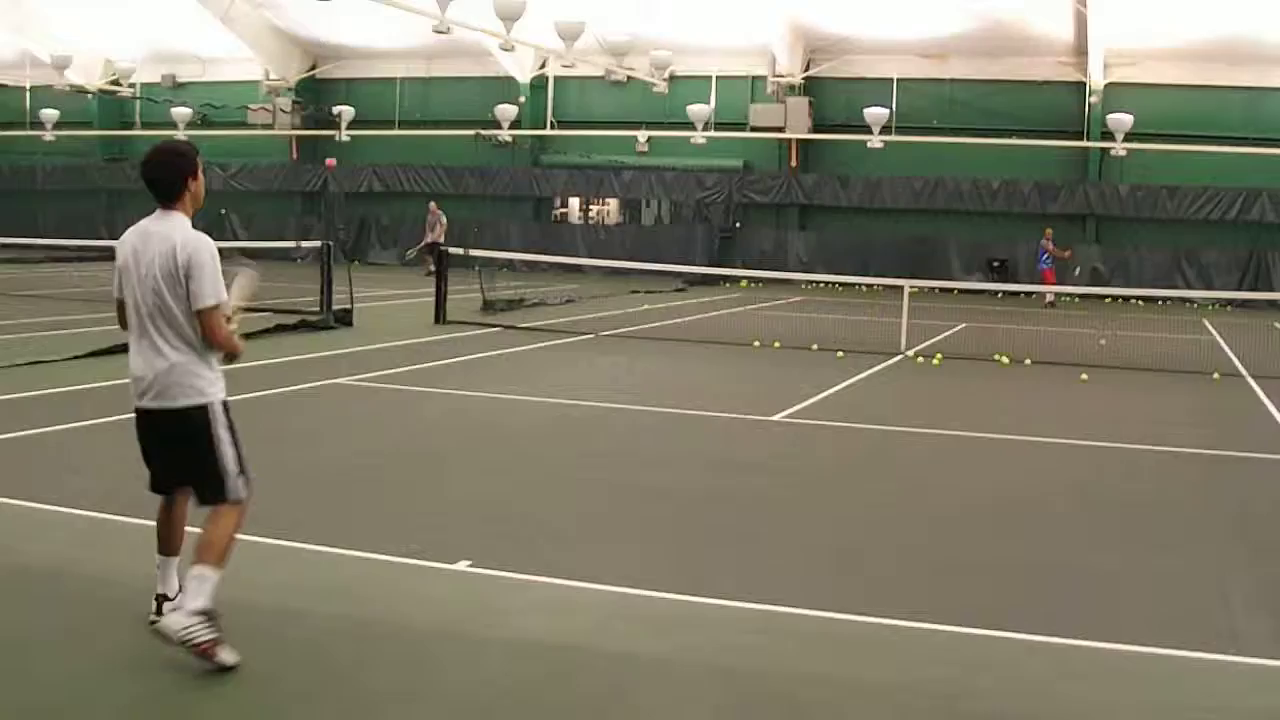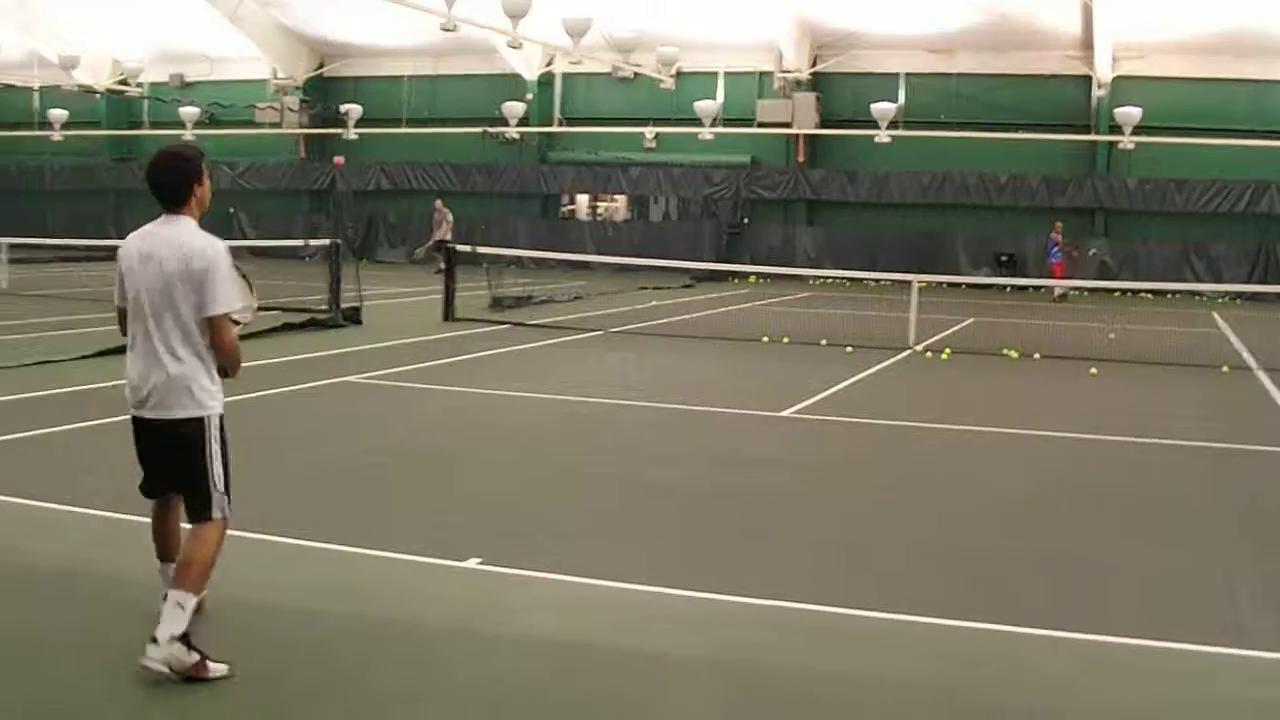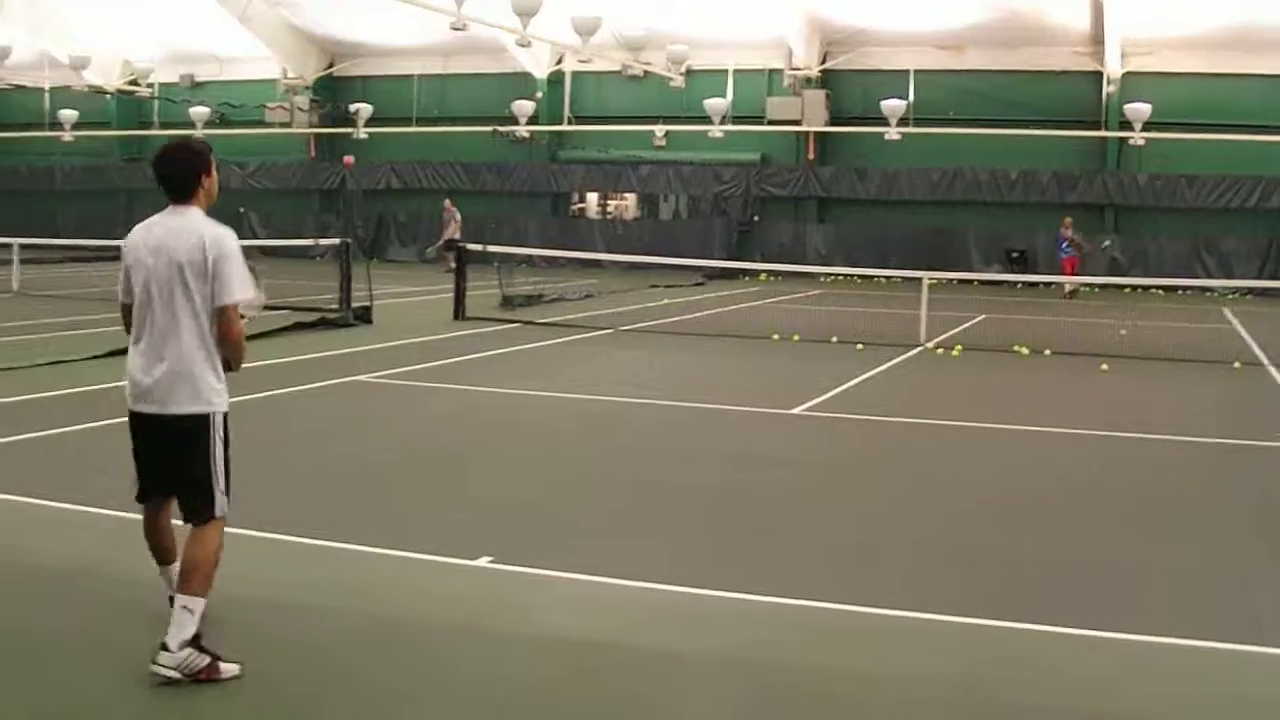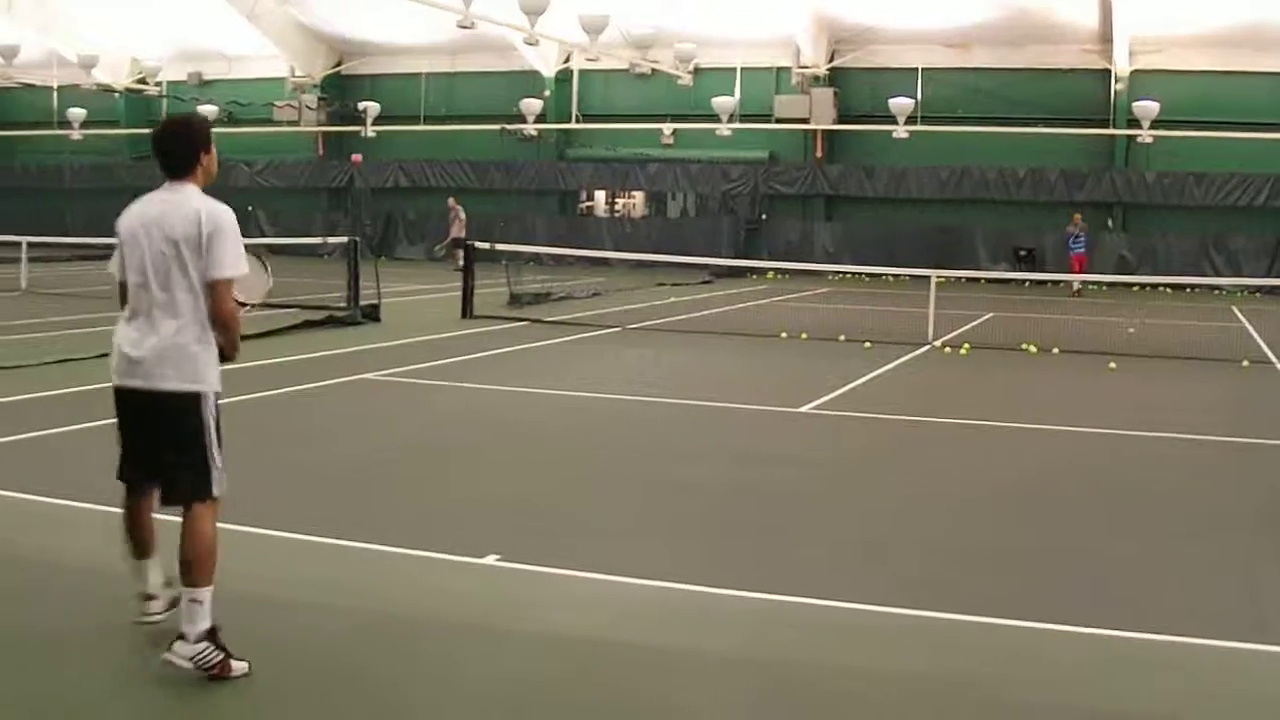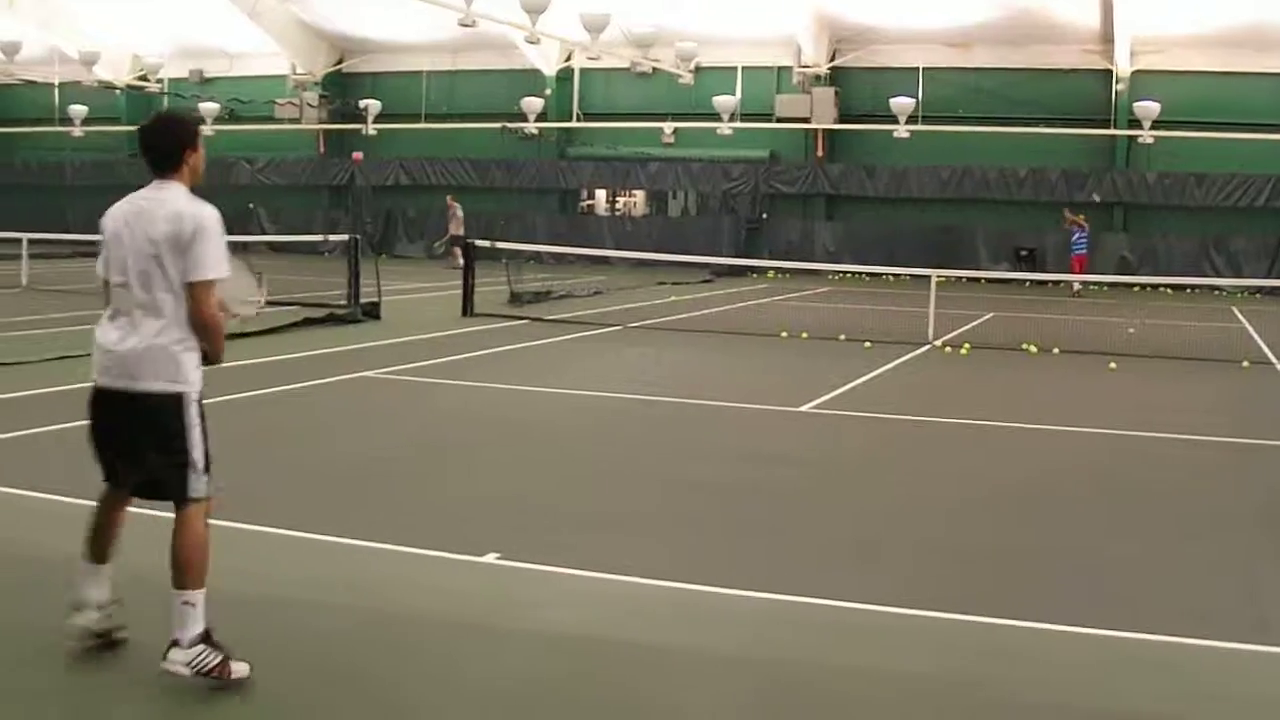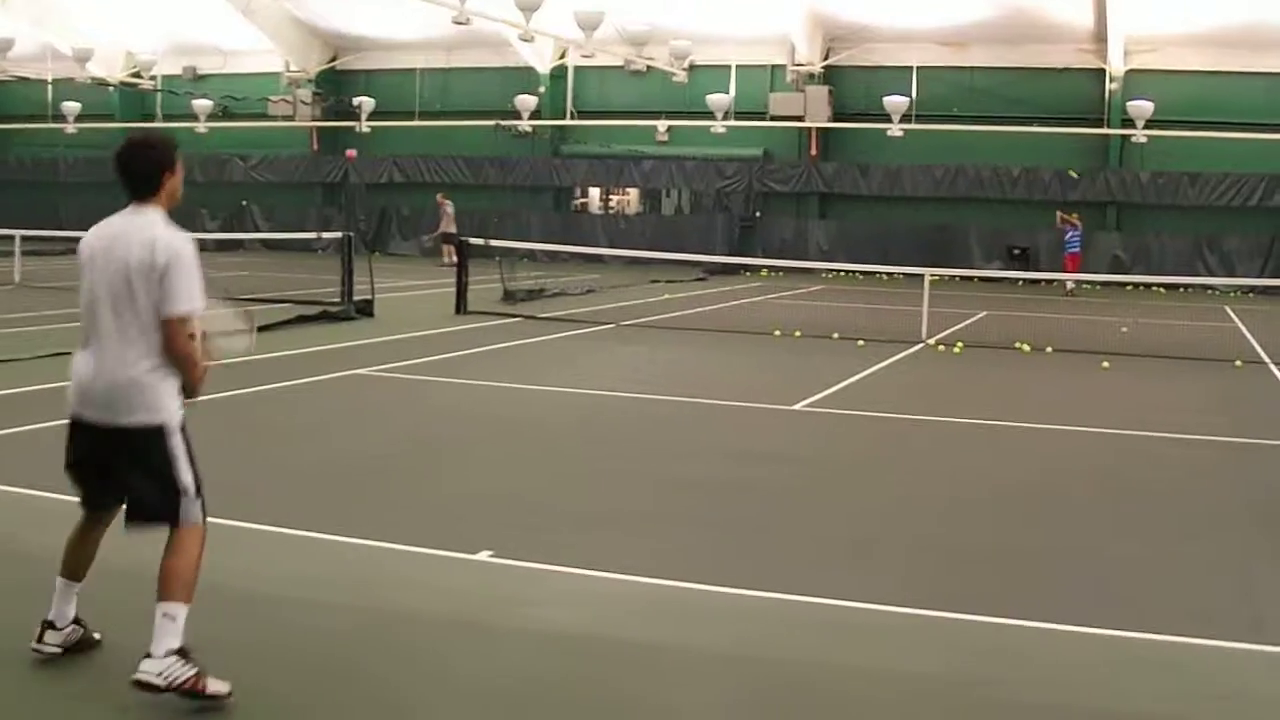
dt=0.1s
person 1, frame 1
left shoulder: (129, 240)
right shoulder: (194, 246)
left elbow: (126, 318)
right elbow: (212, 331)
right wrist: (235, 342)
left hip: (147, 390)
right hip: (194, 392)
left knee: (174, 492)
right knee: (229, 501)
left ankle: (168, 594)
right ankle: (194, 617)
person 1, frame 2
left shoulder: (131, 246)
right shoulder: (207, 250)
left elbow: (127, 325)
right elbow: (222, 340)
right wrist: (233, 361)
left hip: (144, 397)
right hip: (191, 402)
left knee: (167, 497)
right knee: (210, 520)
left ankle: (173, 597)
right ankle: (169, 639)
person 1, frame 3
left shoulder: (136, 239)
right shoulder: (217, 239)
left elbow: (129, 318)
right elbow: (230, 330)
right wrist: (234, 359)
left hip: (142, 393)
right hip: (194, 398)
left knee: (156, 502)
right knee: (206, 520)
left ankle: (177, 594)
right ankle: (179, 645)
person 1, frame 4
left shoulder: (131, 216)
right shoulder: (214, 215)
left elbow: (127, 295)
right elbow: (222, 307)
right wrist: (230, 343)
left hip: (130, 371)
right hip: (185, 375)
left knee: (139, 488)
right knee: (202, 501)
left ankle: (151, 593)
right ankle: (195, 636)
person 1, frame 5
left shoulder: (118, 214)
right shoulder: (197, 215)
left elbow: (115, 294)
right elbow: (202, 308)
right wrist: (215, 342)
left hip: (111, 372)
right hip: (165, 378)
left knee: (118, 492)
right knee: (193, 501)
left ankle: (93, 613)
right ankle: (191, 641)
person 1, frame 6
left shoulder: (94, 239)
right shoulder: (173, 243)
right elbow: (177, 341)
left wrist: (181, 360)
right wrist: (193, 378)
left hip: (88, 401)
right hip: (144, 406)
left knee: (99, 510)
right knee: (188, 524)
left ankle: (58, 624)
right ankle: (165, 656)
